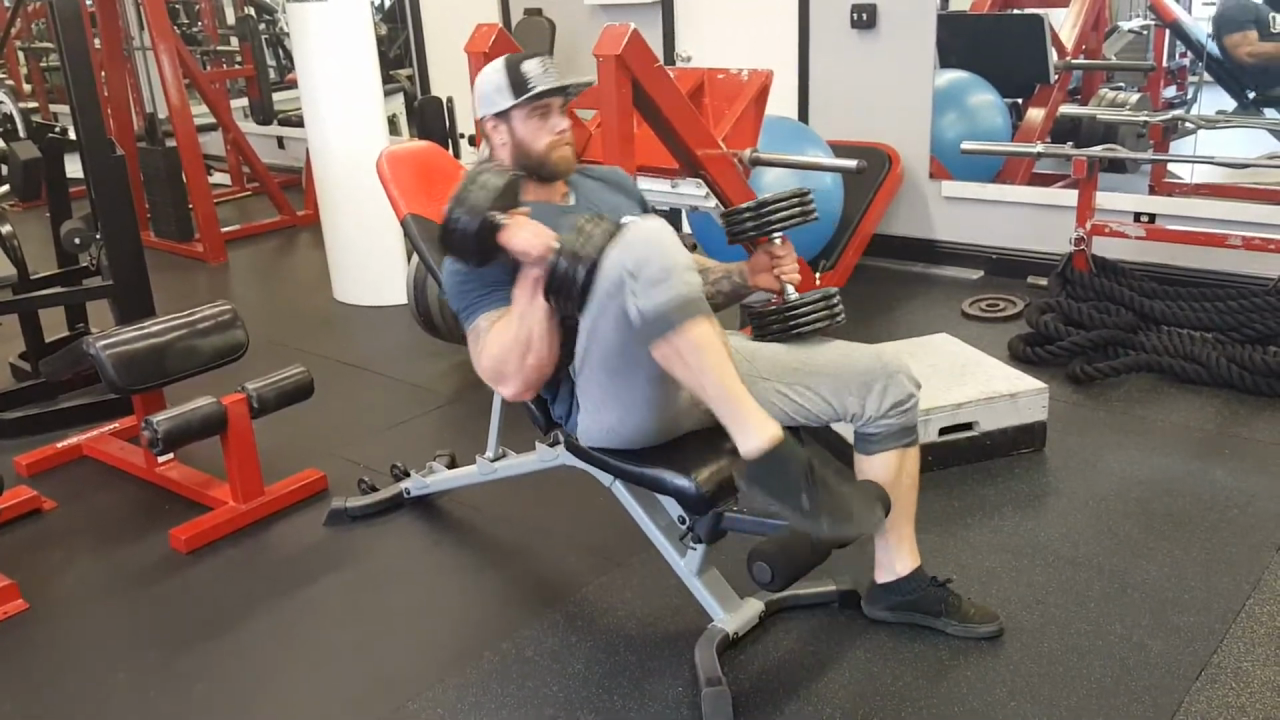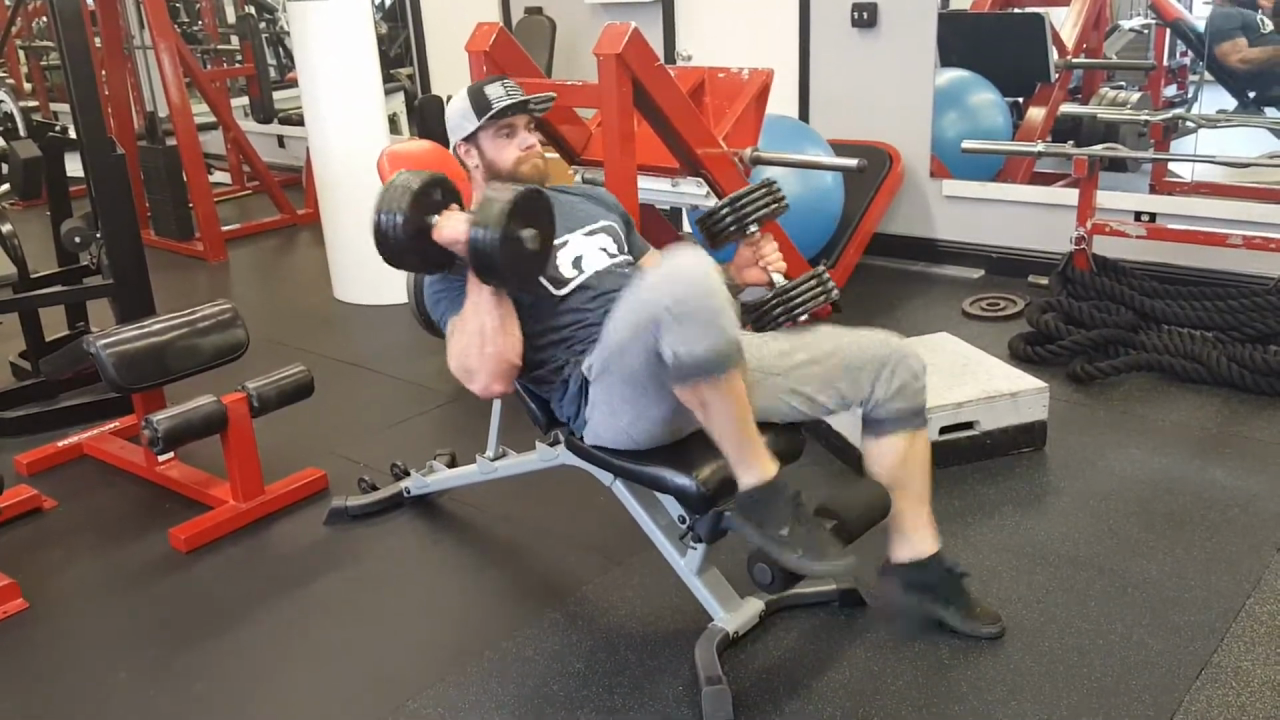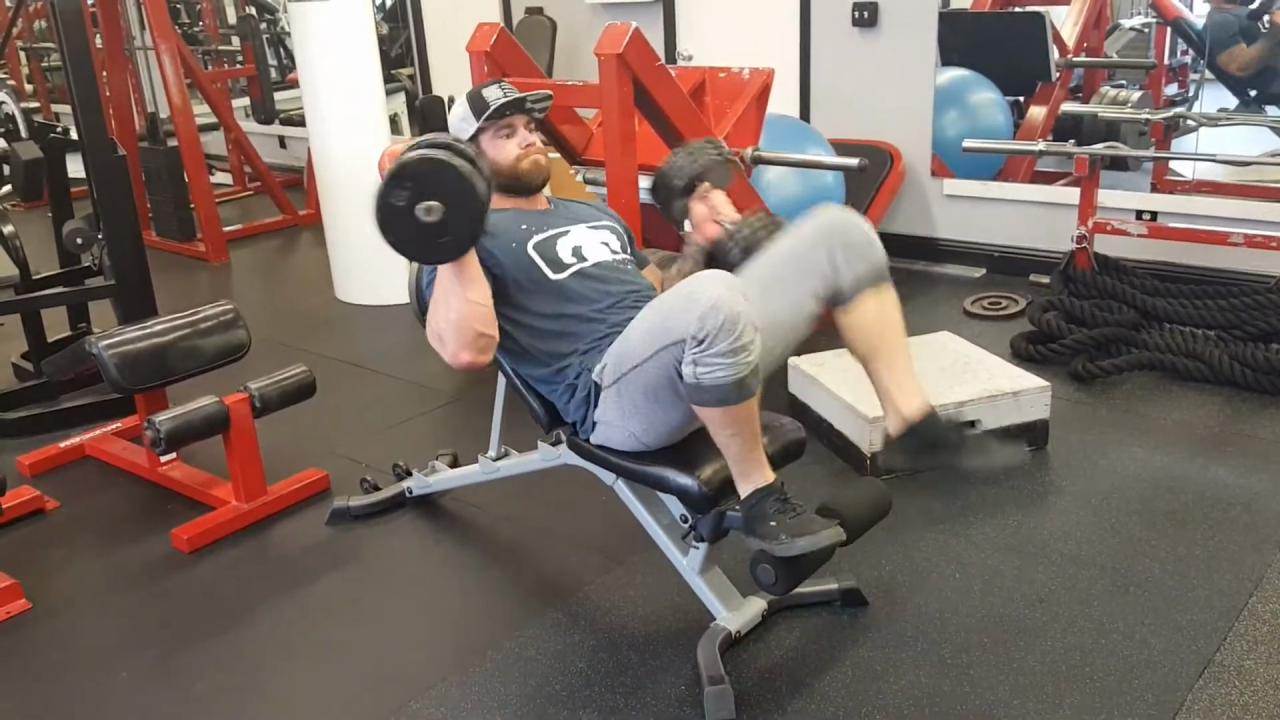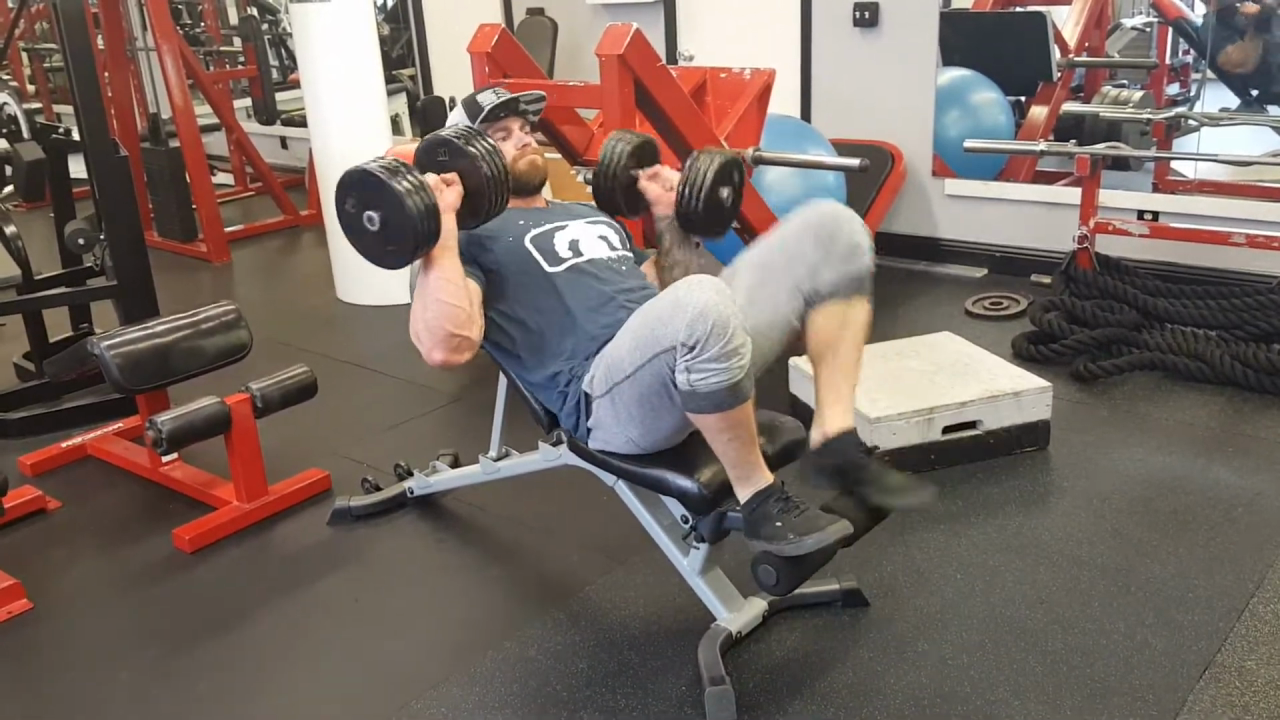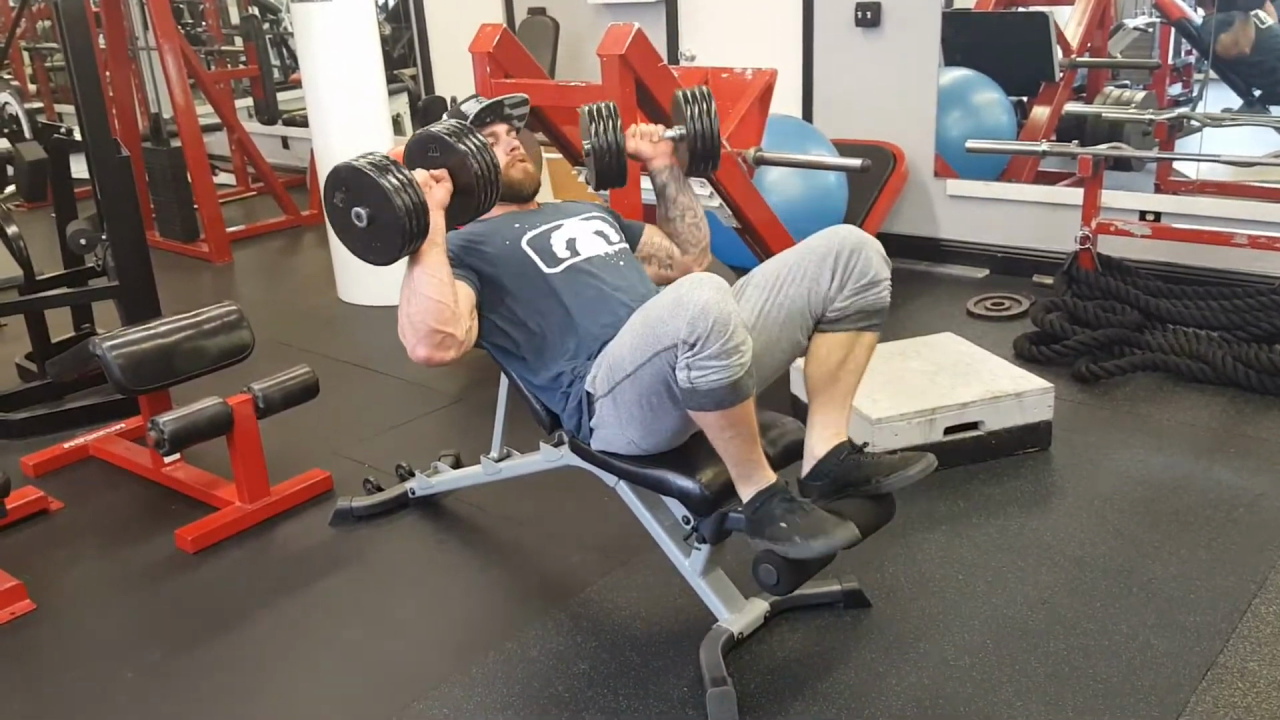
dt=0.3s
person 1, frame 1
left shoulder: (610, 186)
left elbow: (681, 277)
right elbow: (515, 382)
left wrist: (746, 277)
right wrist: (534, 268)
left hip: (701, 364)
right hip: (612, 402)
left knee: (886, 381)
right knee: (644, 238)
left ankle: (898, 580)
right ankle: (765, 451)
person 1, frame 2
left shoulder: (589, 201)
right shoulder: (461, 264)
right elbow: (489, 378)
left wrist: (733, 276)
right wrist: (476, 265)
left hip: (703, 370)
right hip: (615, 398)
left knee: (891, 363)
right knee: (686, 276)
left ankle: (915, 564)
right ankle: (758, 481)
person 1, frame 3
left shoulder: (593, 214)
right shoulder: (479, 245)
right elbow: (467, 350)
left wrist: (702, 244)
left hip: (706, 353)
right hip: (615, 400)
left knee: (839, 229)
right knee: (711, 302)
left ankle: (915, 428)
right ankle: (759, 497)
person 1, frame 4
left shoulder: (590, 216)
right shoulder: (474, 241)
right elbow: (447, 347)
left wrist: (668, 219)
right wrist: (440, 225)
left hip: (695, 350)
right hip: (609, 403)
left knee: (830, 227)
right knee: (701, 306)
left ankle: (836, 441)
right ankle: (760, 497)
person 1, frame 5
left shoulder: (588, 213)
right shoulder: (469, 249)
left elbow: (689, 259)
right elbow: (433, 345)
left wrist: (666, 170)
right wrist: (429, 226)
left hip: (707, 345)
right hip: (617, 403)
left knee: (849, 253)
right knee: (699, 298)
left ankle: (827, 457)
right ankle: (762, 497)
